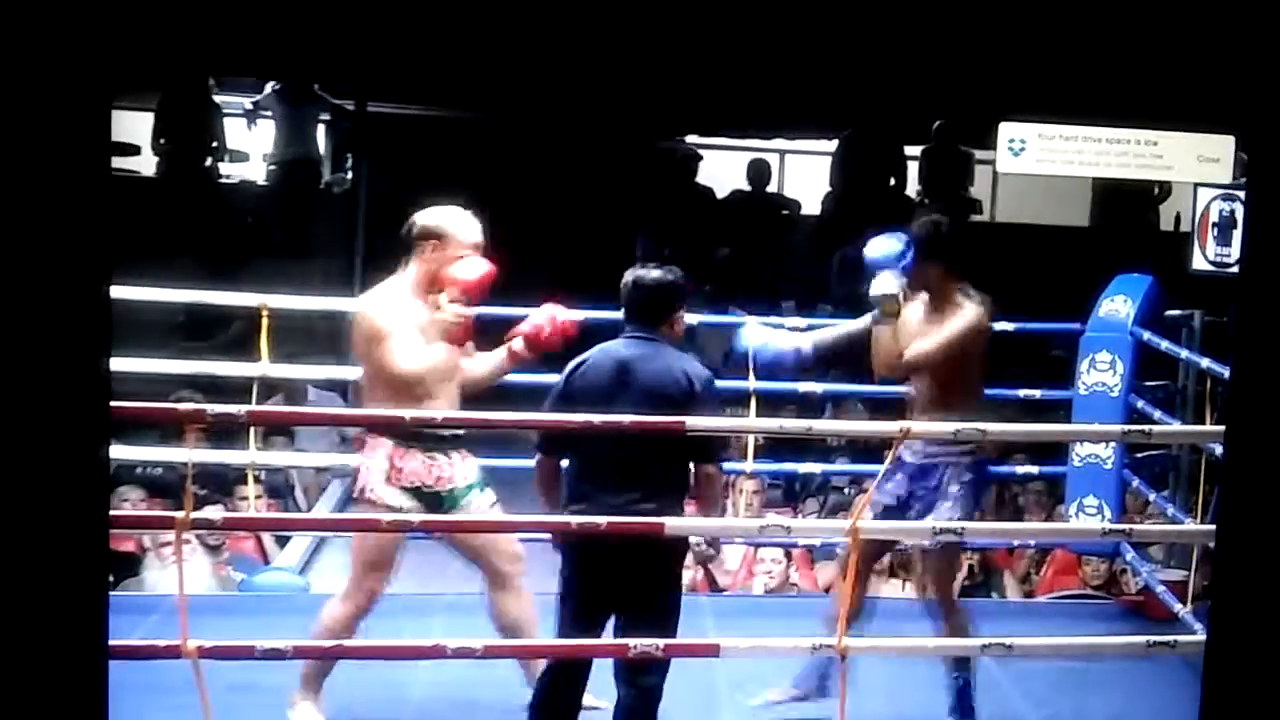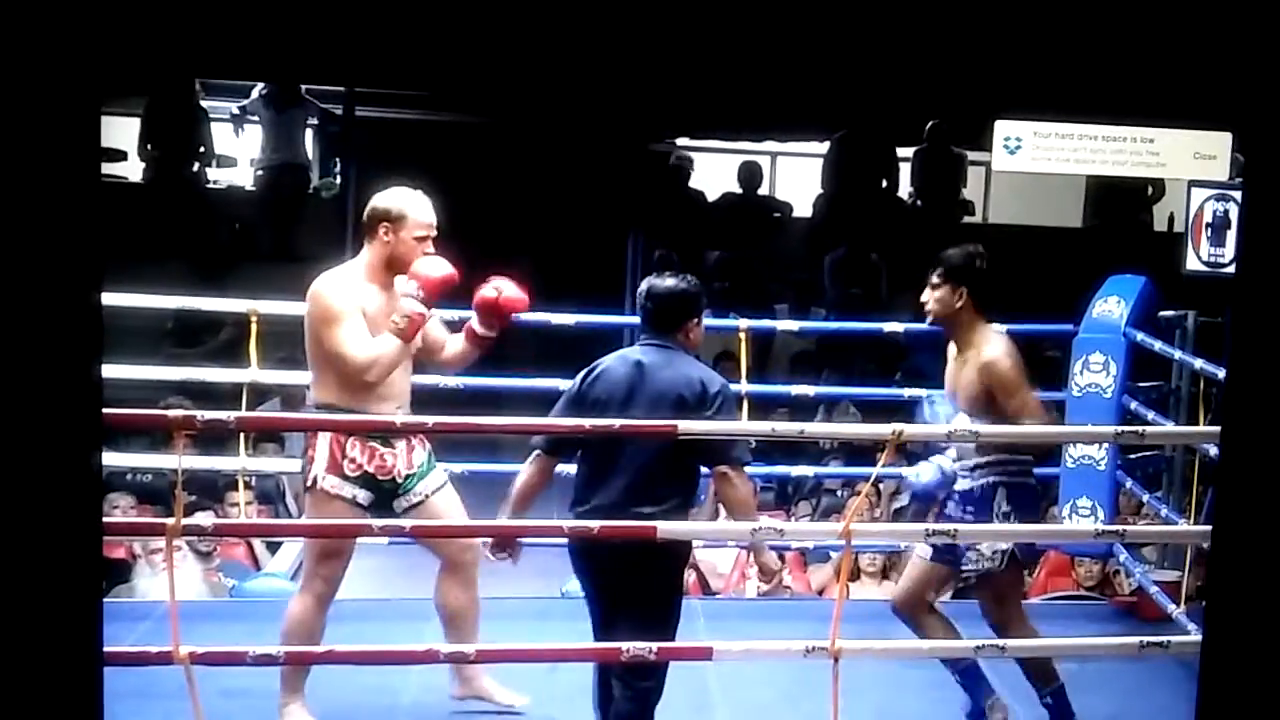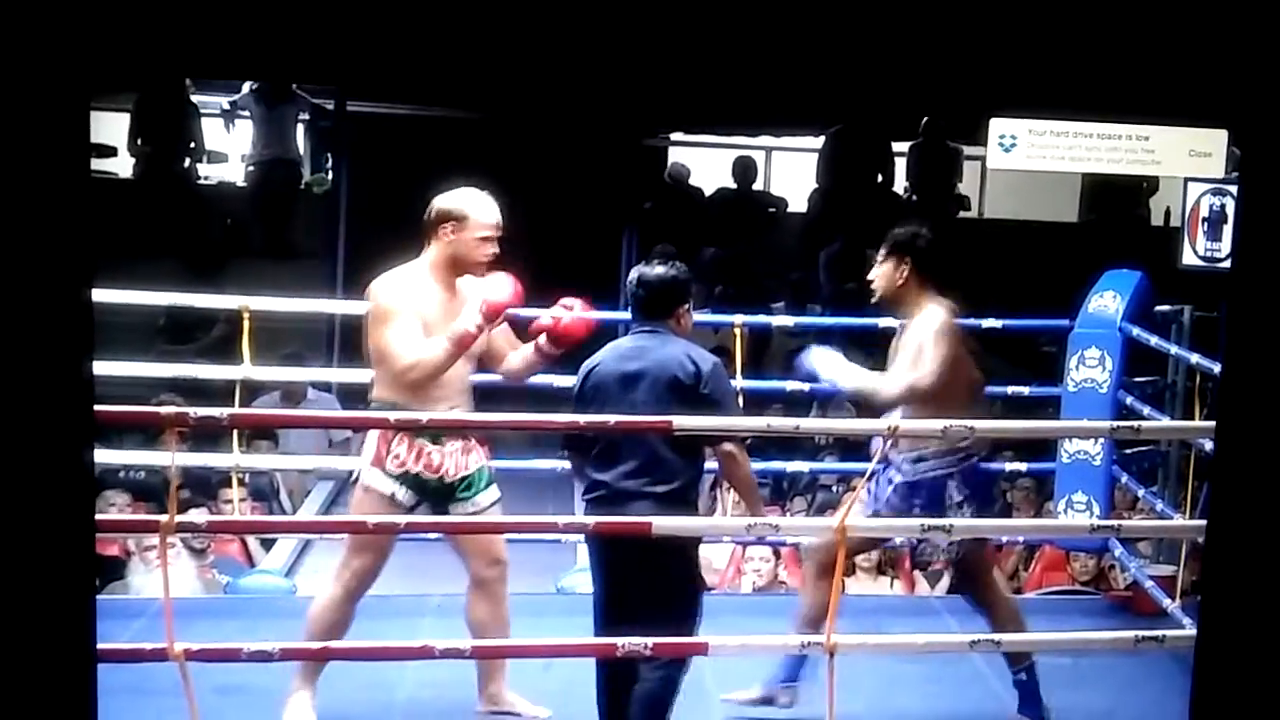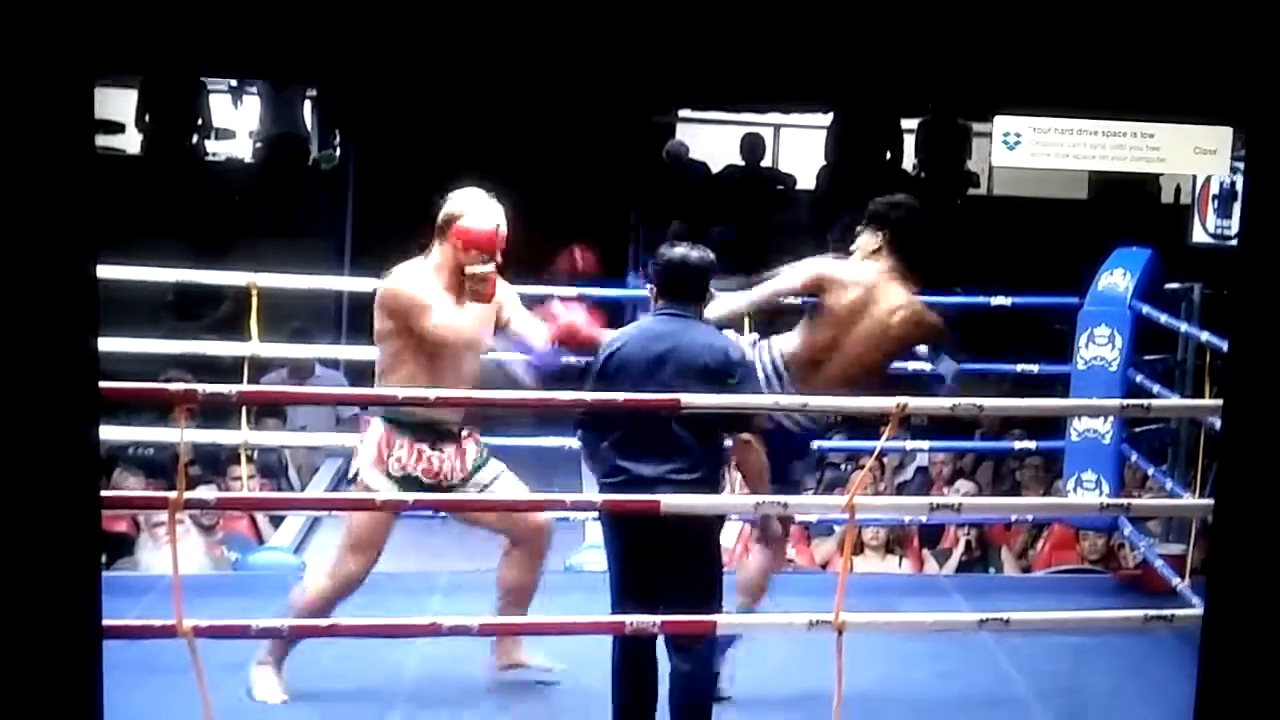
dt=0.4s
person 1, frame 1
left shoulder: (446, 303)
right shoulder: (381, 307)
left elbow: (466, 372)
right elbow: (414, 379)
left wrist: (521, 345)
right wrist: (449, 332)
left hip: (451, 459)
right hip: (395, 460)
left knee: (508, 563)
right knee: (363, 589)
person 1, frame 2
left shoulder: (410, 288)
right shoulder: (334, 290)
left elbow: (450, 357)
right elbow: (365, 368)
left wrist: (482, 326)
right wrist: (406, 323)
left hip: (403, 447)
right hip: (346, 449)
left knee: (463, 552)
right knee: (321, 581)
person 1, frame 3
left shoulder: (479, 292)
right shoulder: (393, 290)
left elbow: (508, 366)
right elbow: (409, 371)
left wrist: (546, 343)
right wrist: (460, 336)
left hip: (461, 449)
right hip: (399, 445)
left knee: (491, 567)
right knee: (356, 573)
person 1, frame 4
left shoulder: (494, 289)
right shoulder: (404, 285)
left elbow: (533, 339)
right elbow: (462, 338)
left wrist: (561, 331)
right wrist: (479, 283)
left hip: (455, 447)
right hip: (398, 443)
left knee: (532, 528)
right knee: (350, 567)
left ankle: (508, 649)
right ankle: (269, 661)
person 2, frame 1
left shoulder: (971, 317)
right shoulder: (915, 303)
left elbow: (895, 367)
left wrist: (888, 307)
left hip: (953, 462)
right hip: (911, 454)
left knee: (937, 587)
right knee: (857, 558)
right ankle: (818, 676)
person 2, frame 2
left shoulder: (994, 352)
right shoulder: (959, 345)
left elbow: (1038, 430)
left wrist: (961, 454)
right wrist: (942, 466)
left hip: (999, 494)
right hip: (962, 489)
left knee: (1003, 617)
right knee: (908, 597)
person 2, frame 3
left shoulder: (934, 321)
right shoulder: (918, 323)
left elbow: (920, 387)
right elbow: (973, 385)
left wrist: (843, 371)
left hip: (944, 476)
right hip: (902, 471)
left knee: (981, 588)
right knee: (818, 559)
person 2, frame 4
left shoulder: (836, 273)
right shoulder: (917, 317)
left elbow: (762, 295)
left wrist: (706, 316)
left hip: (766, 383)
right hip: (796, 425)
right knee: (770, 536)
right ankle: (719, 648)
person 3, frame 1
left shoulder: (582, 367)
right shoulder: (692, 377)
left elbow: (546, 459)
right elbow: (708, 470)
left wrist: (563, 515)
left hip: (586, 532)
right hip: (653, 537)
left knee: (568, 653)
right knee: (641, 666)
person 3, frame 2
left shoulder: (600, 372)
right shoulder: (705, 385)
left elbow: (545, 454)
right elbow: (728, 474)
left wrist: (509, 518)
right wrist: (758, 546)
left hip: (591, 534)
right hip: (656, 542)
left knee: (612, 650)
right knee: (640, 669)
person 3, frame 3
left shoulder: (596, 365)
right shoulder: (698, 364)
left elbow: (574, 451)
right elbow: (727, 449)
right wrist: (758, 511)
left hip: (605, 520)
right hip: (667, 522)
left knee: (615, 642)
right knee: (666, 650)
person 3, frame 4
left shoulder: (616, 347)
right shoulder: (725, 352)
left elbow: (591, 436)
right elbow: (745, 441)
left hip: (625, 506)
right hip: (690, 510)
left knee: (632, 629)
right knee: (692, 637)
